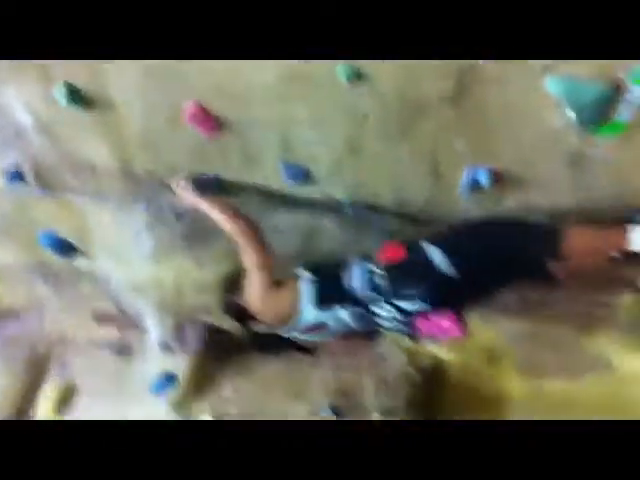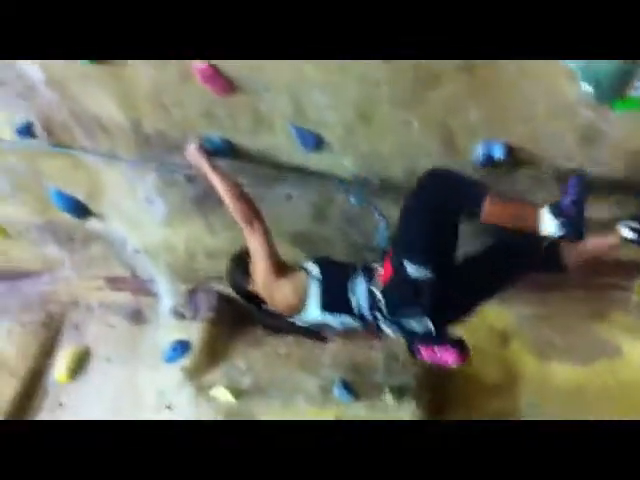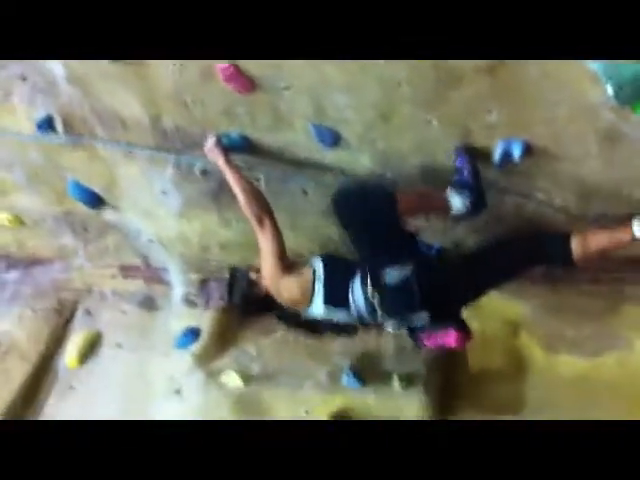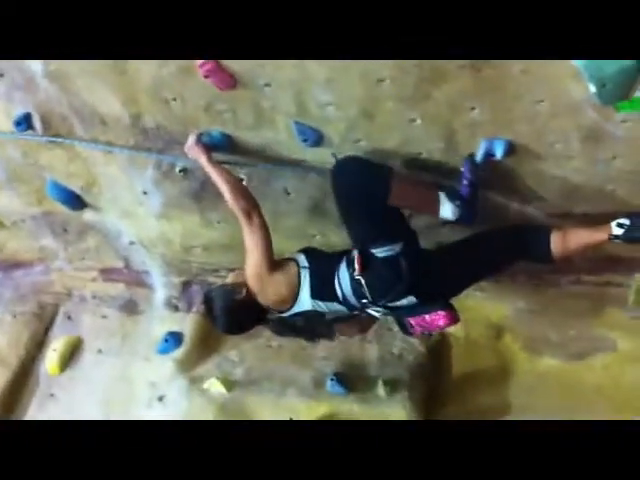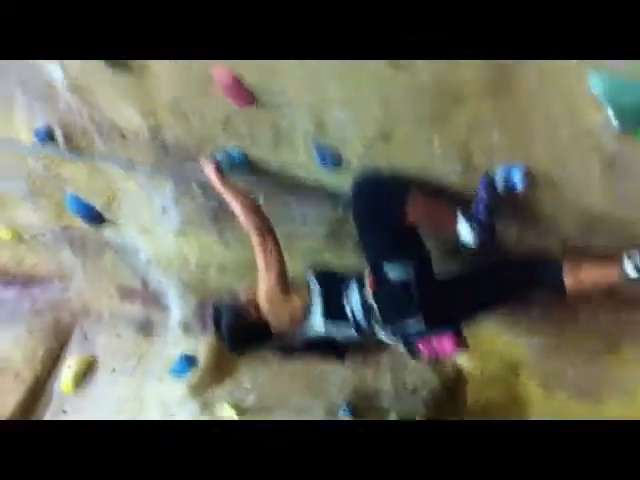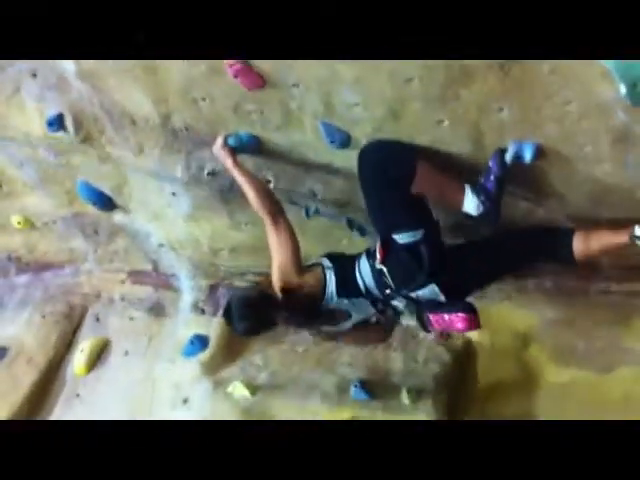
dt=0.4s
person 1, frame 1
left shoulder: (277, 319)
right shoulder: (269, 299)
right elbow: (247, 233)
right wrist: (195, 197)
left hip: (400, 310)
right hip: (399, 280)
left knee: (512, 259)
right knee: (513, 237)
person 1, frame 2
left shoulder: (294, 298)
right shoulder: (275, 288)
right elbow: (250, 220)
right wrist: (206, 164)
left hip: (407, 313)
right hip: (407, 294)
left knee: (521, 251)
right knee: (438, 183)
right ankle: (550, 220)
person 1, frame 3
left shoulder: (296, 297)
right shoulder: (282, 286)
right elbow: (261, 217)
right wrist: (222, 161)
left hip: (407, 304)
right hip: (402, 292)
left knee: (531, 244)
right knee: (353, 199)
right ankle: (457, 198)
person 1, frame 4
left shoulder: (279, 311)
right shoulder: (266, 283)
left elbow: (357, 319)
right elbow: (247, 212)
right wrist: (204, 158)
left hip: (388, 292)
right hip: (388, 274)
left knee: (516, 239)
right knee: (350, 171)
right ankle: (449, 205)
person 1, frame 5
left shoulder: (284, 321)
right shoulder: (276, 308)
right elbow: (261, 231)
right wrist: (219, 182)
left hip: (415, 324)
right hip: (411, 300)
left knee: (531, 270)
right knee: (371, 189)
right ankle: (465, 229)
person 1, frame 6
left shoulder: (309, 322)
right shoulder: (285, 279)
left elbow: (379, 330)
right elbow: (272, 215)
right wrist: (232, 162)
left hip: (409, 286)
right hip: (411, 264)
right knee: (379, 156)
right ankle: (474, 200)
